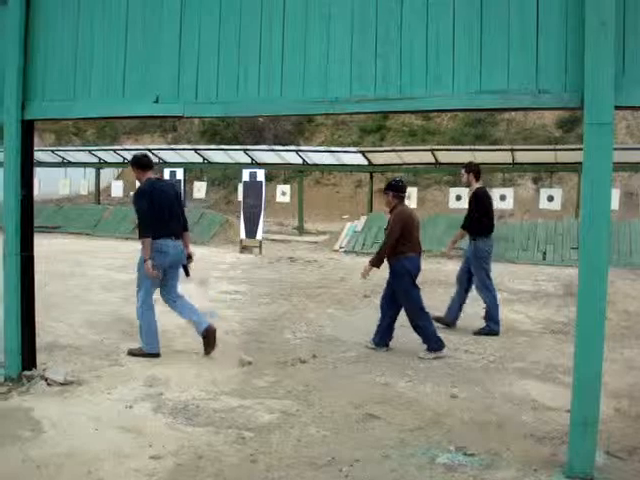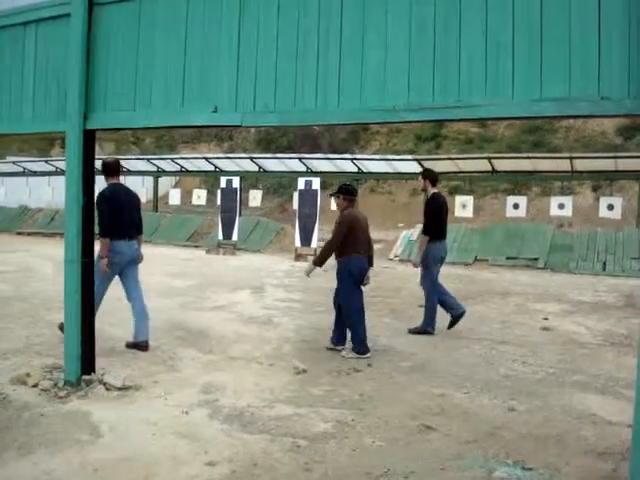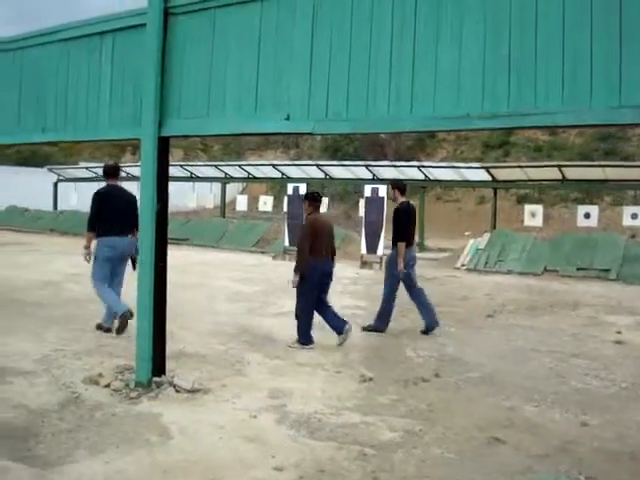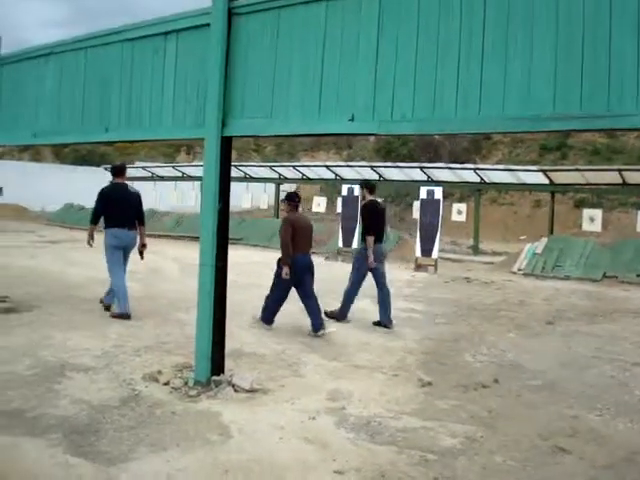
dt=1s
person 1, frame 1
left shoulder: (142, 191)
right shoulder: (172, 188)
left elbow: (145, 228)
right elbow: (183, 221)
left wrist: (146, 259)
right wrist: (187, 248)
left hip: (157, 247)
right hip: (176, 247)
left knee: (144, 298)
right knee: (171, 295)
left ankle: (149, 347)
right ankle: (204, 327)
person 1, frame 2
left shoulder: (105, 195)
right shoulder: (133, 195)
left elbow: (105, 228)
left wrist: (103, 256)
right wrist: (137, 250)
left hip: (115, 248)
right hip: (131, 248)
left knee: (94, 292)
right knee: (135, 294)
right ankle: (141, 338)
person 1, frame 3
left shoulder: (100, 194)
right shoulder: (130, 196)
left elbow: (93, 222)
right elbow: (136, 225)
left wrist: (87, 246)
right wrist: (136, 247)
left hip: (107, 243)
right hip: (126, 243)
left knee: (99, 282)
right knee: (115, 283)
left ankle: (123, 311)
right ankle: (107, 322)
person 1, frame 4
left shoulder: (106, 191)
right shoulder: (134, 193)
left elbow: (96, 214)
right elbow: (140, 219)
left wrist: (90, 233)
right wrist: (142, 240)
left hip: (113, 234)
right hip: (131, 235)
left knee: (116, 273)
right knee: (120, 271)
left ankle: (123, 310)
right ankle: (108, 301)
person 2, frame 1
left shoulder: (399, 214)
right shoulder: (407, 212)
left elbow: (388, 243)
left wrist: (372, 264)
left hip: (402, 264)
right hip: (408, 262)
left knee: (414, 308)
right knee: (389, 304)
left ankle: (435, 346)
right ankle: (380, 340)
person 2, frame 2
left shoulder: (346, 216)
right shoulder: (361, 216)
left elbow: (332, 244)
right elbow: (369, 244)
left wrist: (314, 264)
right wrist: (368, 268)
left hip: (349, 265)
right hip: (360, 264)
left knee: (352, 307)
right knee: (341, 303)
left ankle: (361, 349)
right ankle: (338, 341)
person 2, frame 3
left shoulder: (310, 221)
right shoulder: (327, 222)
left elbow: (303, 249)
right elbow: (332, 248)
left wrist: (297, 273)
left hip: (312, 267)
right hip: (326, 266)
left knee: (304, 305)
right knee: (320, 303)
left ankle: (304, 340)
right ankle: (341, 327)
person 2, frame 4
left shoulder: (288, 219)
right shoulder: (307, 221)
left elbow: (286, 243)
left wrist: (285, 265)
left hip: (292, 261)
right hip: (306, 260)
left knee: (277, 293)
right knee: (308, 295)
left ankle: (266, 319)
right ankle: (318, 327)
person 3, frame 1
left shoulder: (478, 195)
right shoulder: (481, 193)
left elbow: (467, 224)
left wrist: (450, 246)
left hip: (480, 244)
right hip: (476, 243)
left knee: (484, 285)
right knee: (463, 279)
left ankle: (492, 325)
right ankle: (451, 317)
person 3, frame 2
left shoulder: (432, 201)
right shoulder: (441, 199)
left elbow: (427, 230)
left wrist: (418, 255)
left hip: (433, 248)
right hip: (441, 246)
left knee: (429, 286)
right knee: (431, 283)
left ankle: (427, 326)
right ankle: (456, 309)
person 3, frame 3
left shoulder: (400, 210)
right shoulder: (411, 207)
left elbow: (400, 237)
left wrist: (399, 260)
left hip: (399, 254)
right hip: (410, 253)
left knee: (389, 290)
right knee: (413, 288)
left ankle: (380, 324)
right ankle: (431, 321)
person 3, frame 4
left shoulder: (366, 206)
right shoulder: (381, 207)
left elbow: (369, 231)
left wrist: (370, 254)
left hip: (368, 249)
right hip: (380, 248)
left knee: (354, 282)
right knee: (381, 284)
left ankle: (342, 313)
right ankle: (386, 319)
